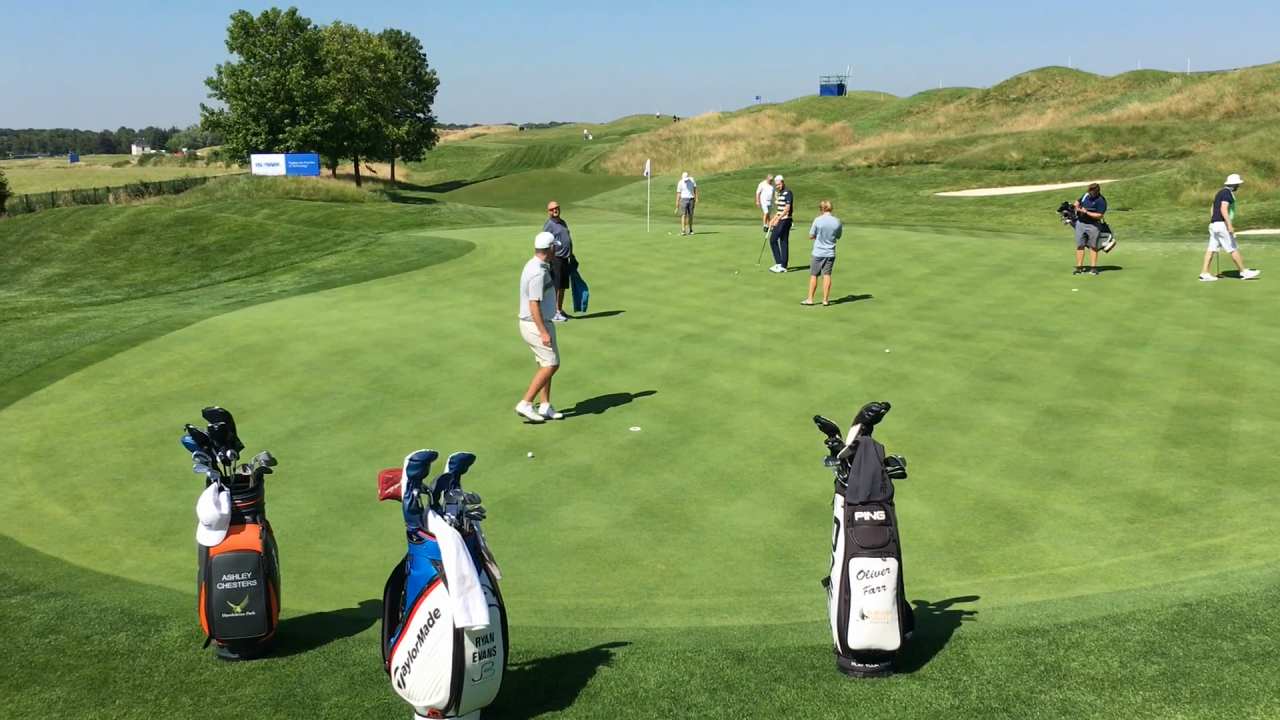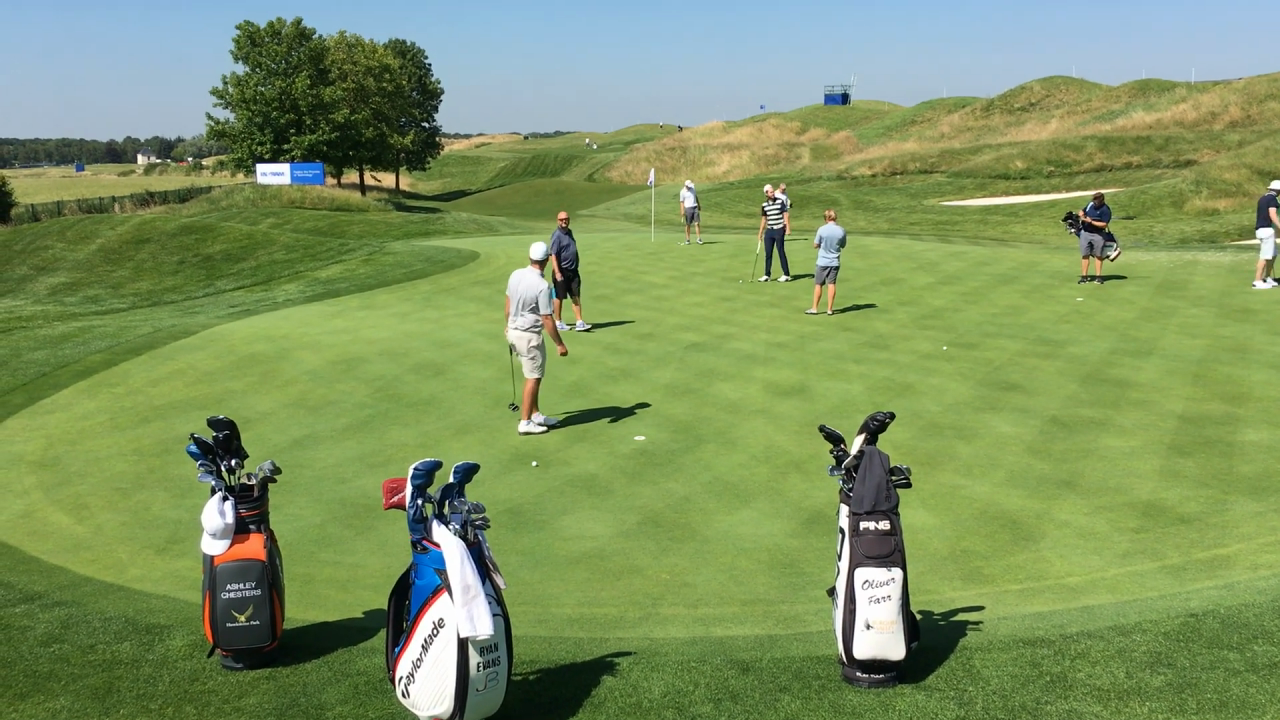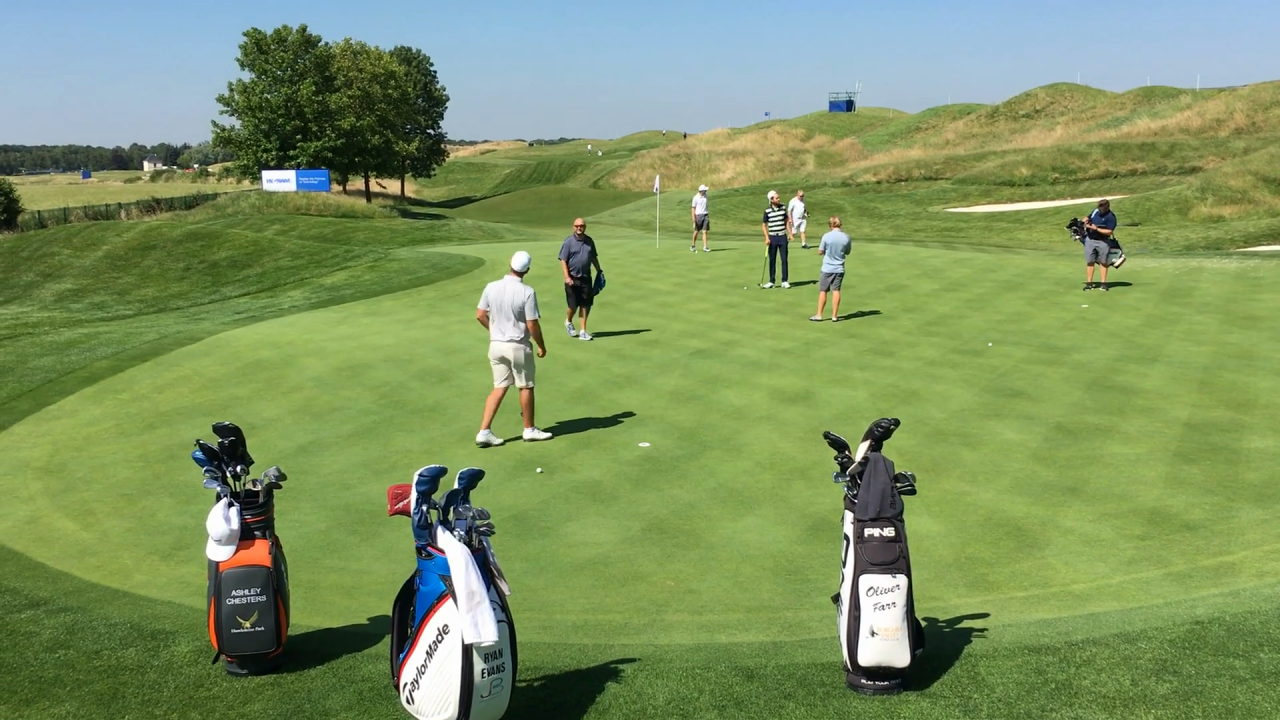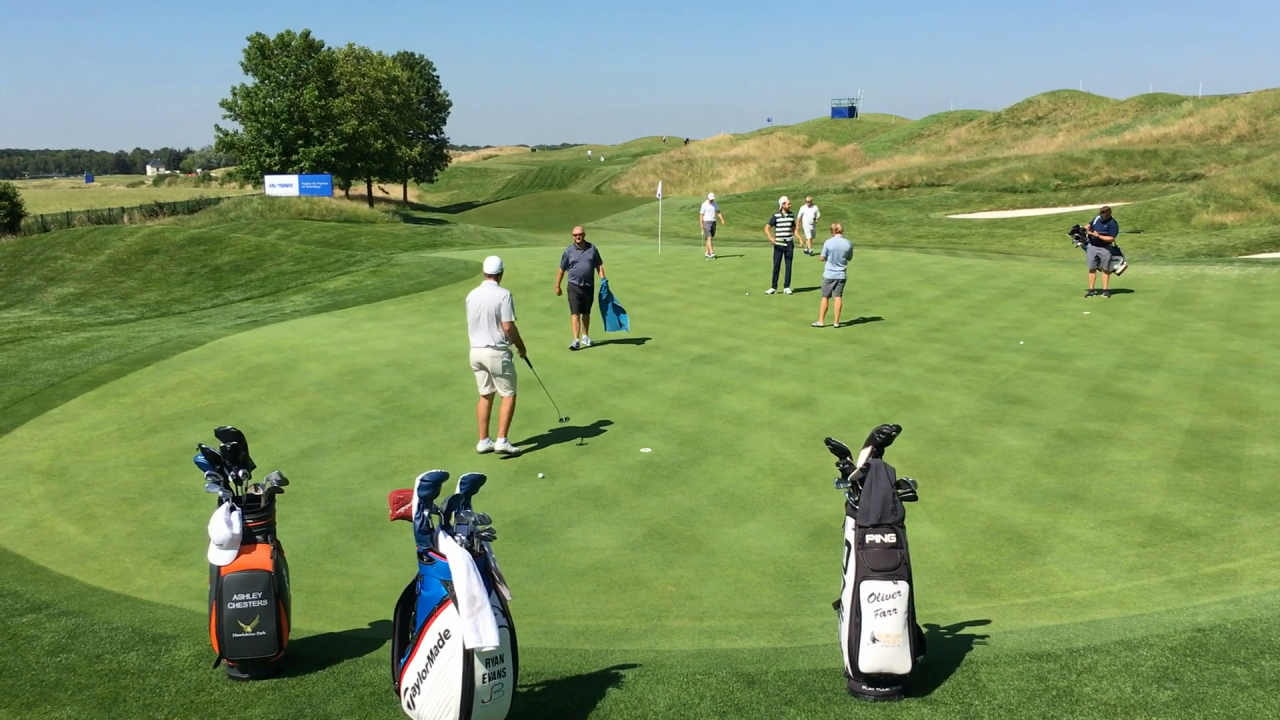
dt=0.5s
person 1, frame 1
left shoulder: (537, 265)
right shoulder: (538, 272)
right elbow: (534, 305)
right wrist: (543, 332)
left hip: (543, 323)
right hip: (536, 326)
left knee: (546, 364)
right knee: (551, 365)
left ankle: (545, 406)
right ankle: (526, 403)
person 1, frame 2
left shoulder: (516, 274)
right shoulder: (542, 285)
left elbow: (508, 302)
right elbow: (547, 319)
left wrist: (508, 324)
right wrist: (560, 344)
left hip: (514, 332)
right hip: (529, 336)
left knee: (531, 375)
right knee: (534, 377)
left ankle: (535, 414)
right ankle: (526, 422)
person 1, frame 3
left shoulder: (491, 287)
right shoulder: (527, 292)
left elbow: (480, 315)
right elbow: (532, 324)
right wrist: (541, 346)
left hip: (496, 345)
right hip: (518, 346)
left knee: (499, 388)
right knee: (526, 387)
left ankle: (484, 431)
right ankle: (529, 429)
person 1, frame 4
left shoulder: (471, 295)
right shoulder: (503, 294)
right elbow: (508, 327)
right wrist: (520, 346)
left hip: (476, 351)
right hip: (497, 352)
left knee: (485, 396)
right knee: (508, 394)
left ankle: (484, 441)
right ankle: (502, 440)
